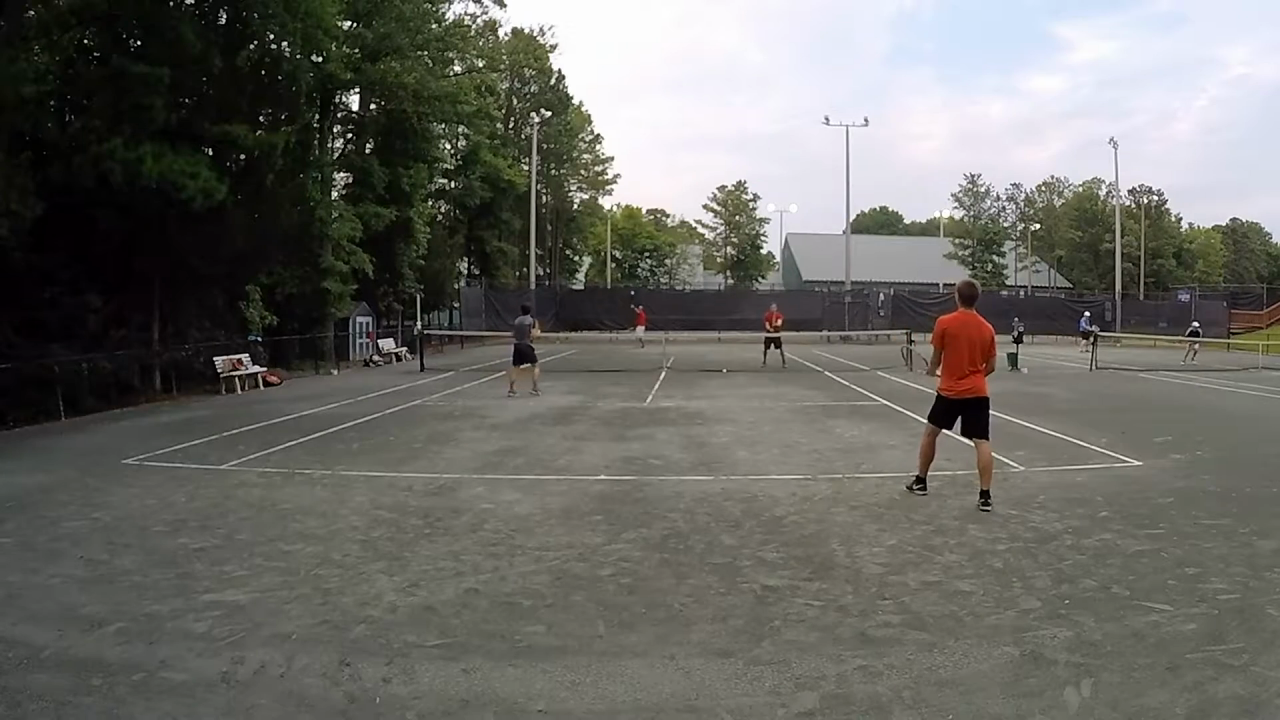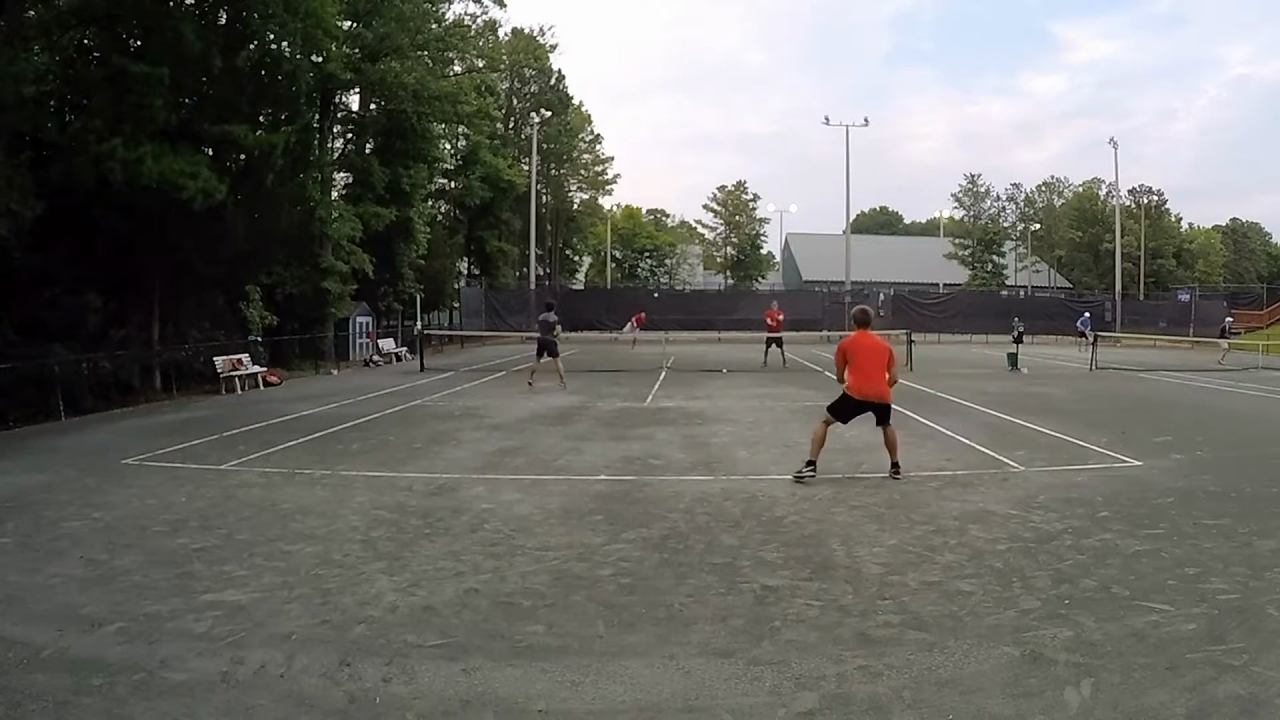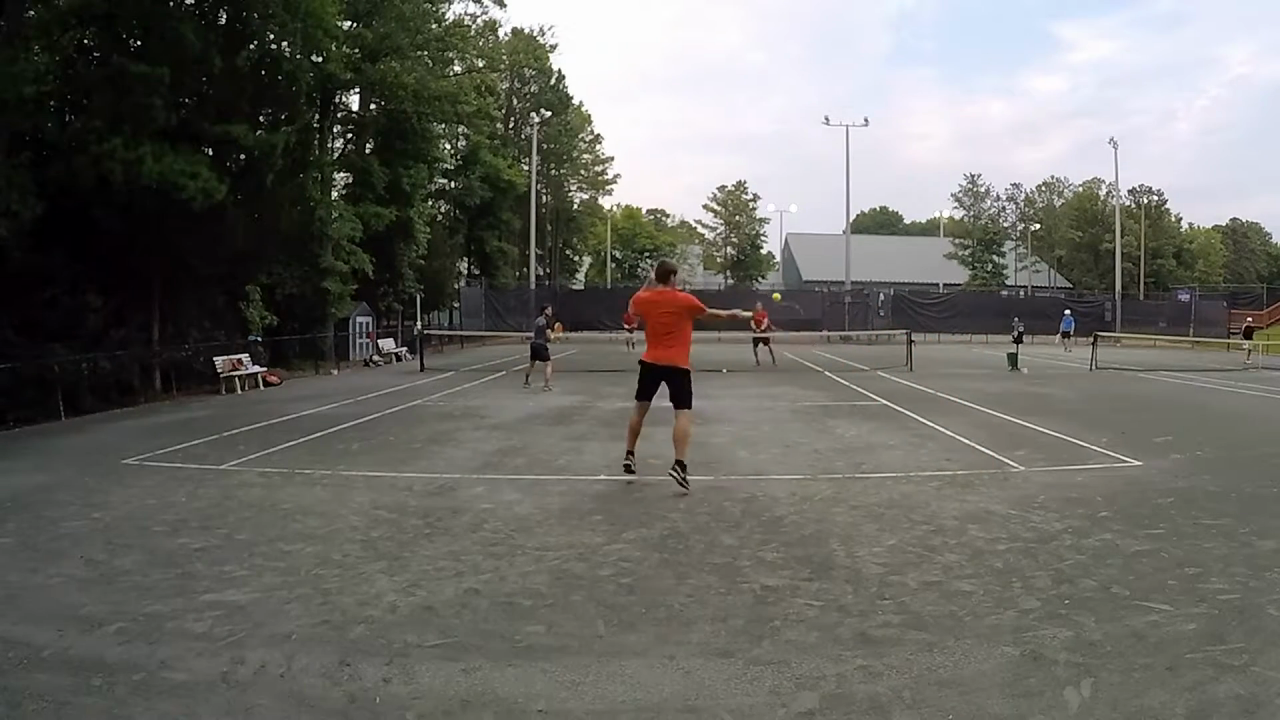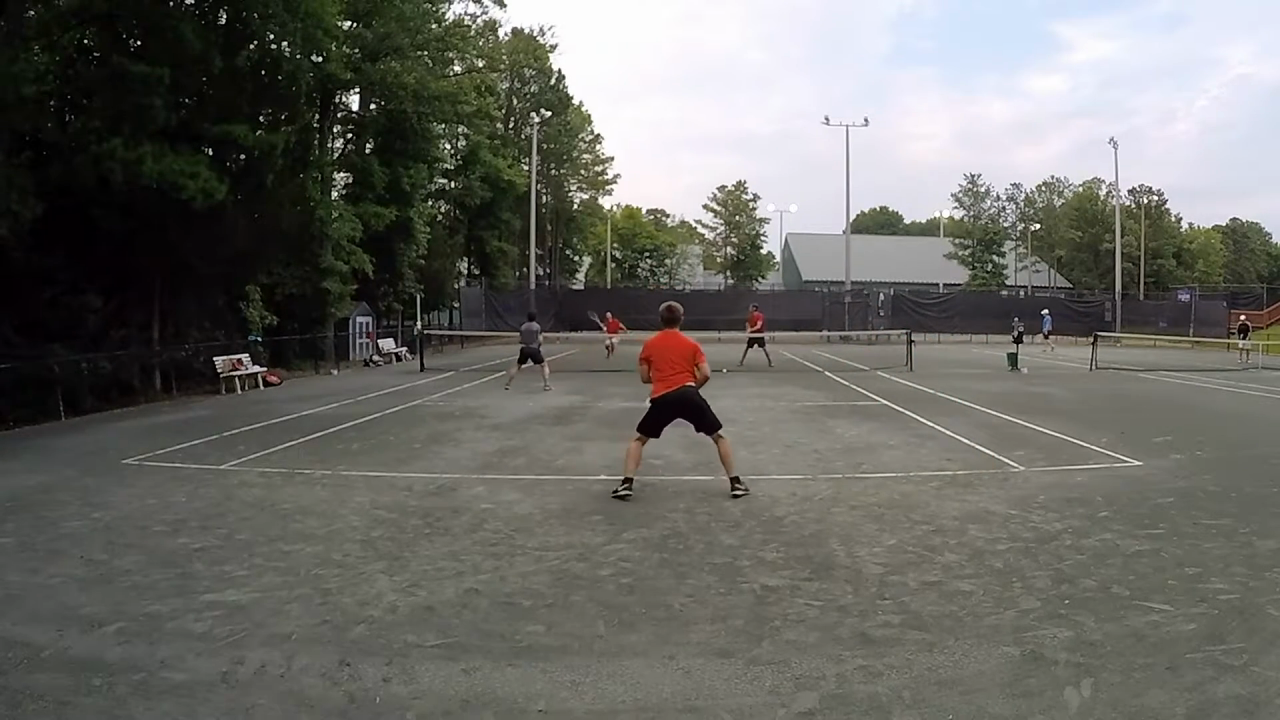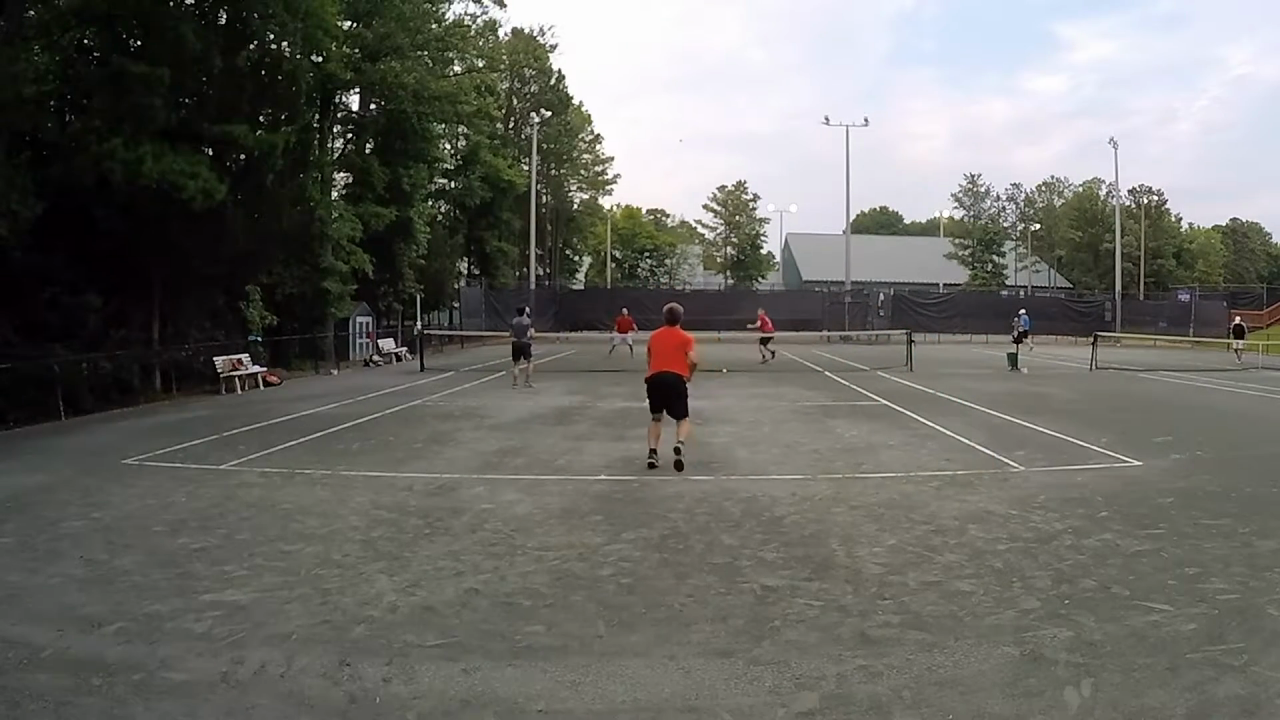
dt=1s
person 1, frame 1
left shoulder: (944, 323)
right shoulder: (987, 328)
left elbow: (936, 360)
right elbow: (991, 366)
left wrist: (931, 370)
left hip: (950, 392)
right hip: (978, 393)
left knee: (930, 433)
right knee: (982, 442)
left ankle: (920, 482)
right ankle: (985, 495)
person 1, frame 2
left shoulder: (845, 344)
right shoulder: (884, 346)
left elbow: (840, 377)
right elbow: (894, 378)
left hip: (855, 394)
right hip: (882, 396)
left knee: (824, 422)
right knee: (886, 426)
left ankle: (810, 466)
right ankle: (895, 467)
person 1, frame 3
left shoulder: (642, 300)
right shoulder: (685, 300)
left elbow: (631, 311)
right elbow: (710, 314)
left wrist: (649, 283)
right wrist: (734, 314)
left hip: (650, 363)
right hip: (677, 366)
left knee: (640, 409)
right knee: (683, 415)
left ankle: (629, 456)
right ankle: (680, 466)
person 1, frame 4
left shoulder: (649, 344)
right shoulder: (691, 344)
left elbow: (644, 378)
right elbow: (705, 374)
left hip: (662, 398)
right hip: (689, 395)
left knee: (638, 440)
right knee: (719, 437)
left ankle: (627, 483)
right ankle: (735, 483)
person 1, frame 5
left shoulder: (653, 336)
right shoulder: (686, 338)
right elbow: (693, 361)
right wrist: (688, 376)
left hip: (654, 378)
right hip: (676, 378)
left knee: (656, 418)
right knee: (683, 420)
left ankle: (652, 453)
right ankle: (679, 446)
